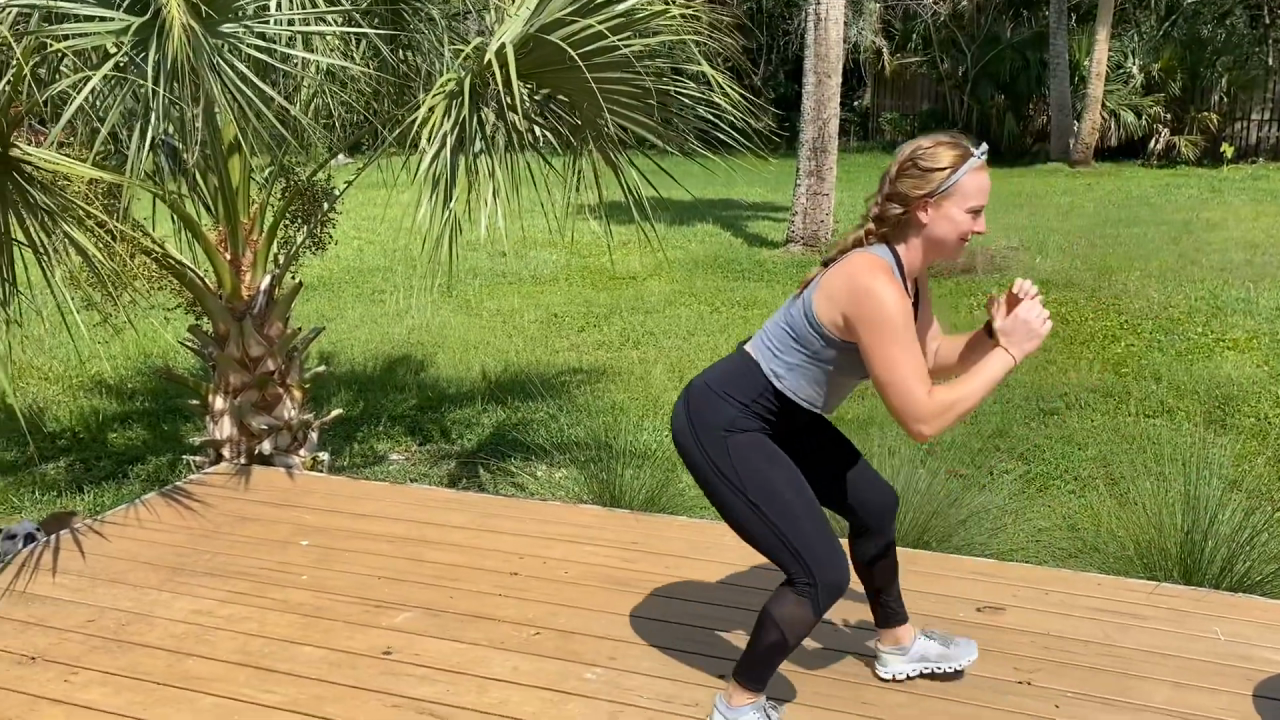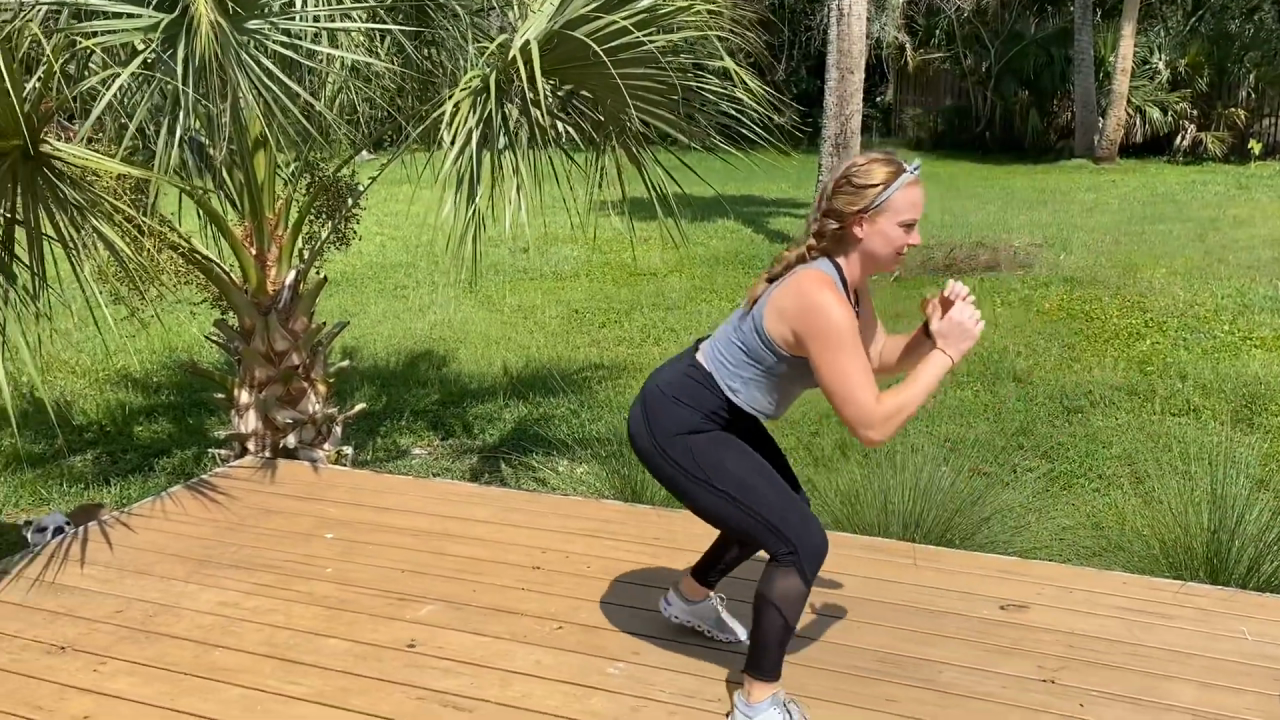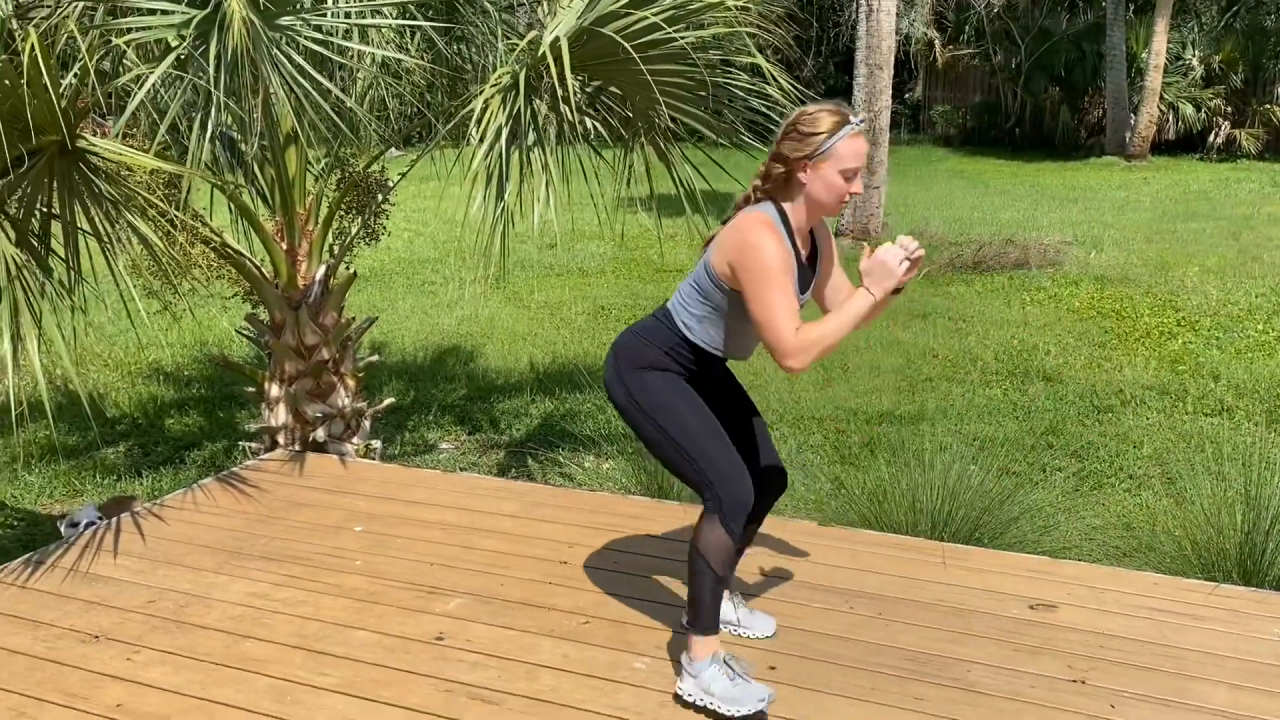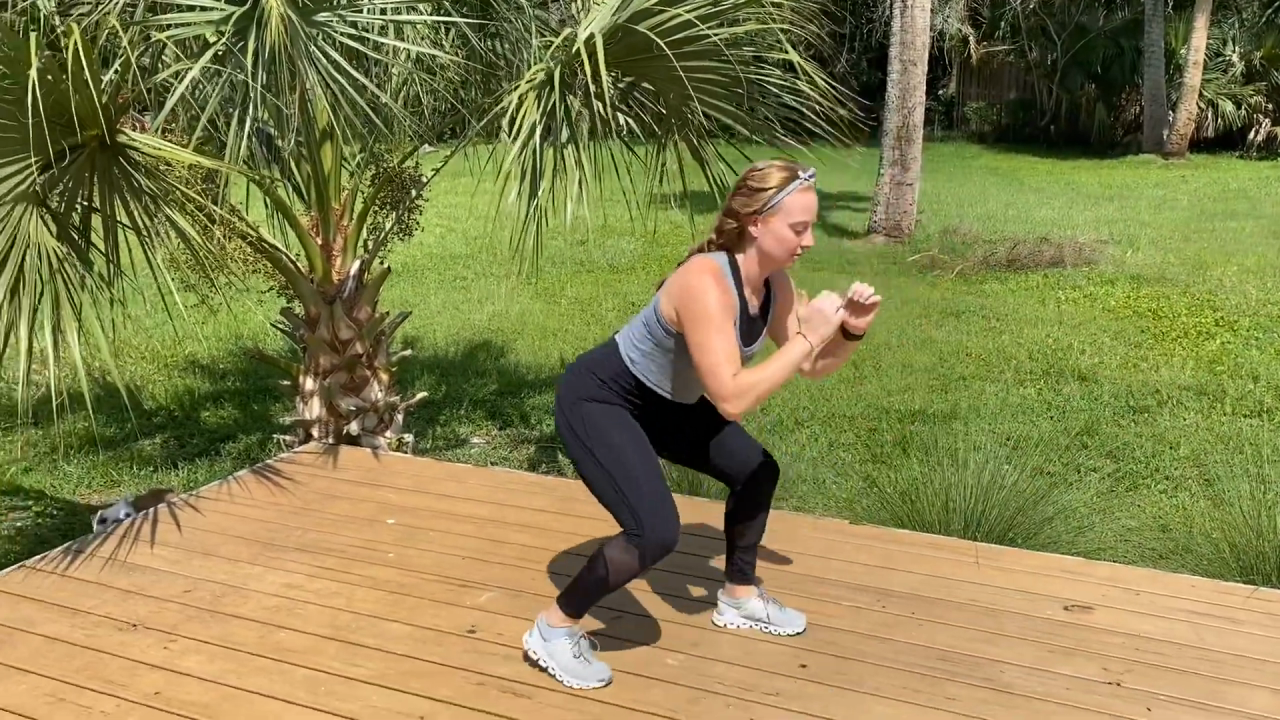
dt=0.4s
person 1, frame 1
left shoulder: (904, 266)
right shoulder: (874, 284)
left elbow: (935, 362)
right elbow: (923, 418)
left wrist: (993, 332)
right wrist: (1011, 352)
left hip: (776, 411)
right hip: (722, 423)
left knee: (875, 509)
right knee: (823, 574)
left ankle: (898, 641)
person 1, frame 2
left shoulder: (844, 274)
right shoulder: (820, 299)
left elbow: (877, 358)
right elbow: (873, 424)
left wrist: (931, 331)
right wrist: (947, 352)
left hip: (714, 407)
right hip: (674, 426)
left knee: (779, 513)
right knee: (802, 542)
left ankle: (688, 597)
person 1, frame 3
left shoulder: (813, 230)
right shoulder: (760, 236)
left elbow: (844, 316)
right elbow: (794, 353)
left wrist: (889, 284)
right wrist: (871, 288)
left hip: (699, 367)
right hip: (646, 368)
left knee: (767, 479)
right knee: (734, 496)
left ankle: (709, 598)
right ankle: (703, 661)
person 1, frame 4
left shoulder: (773, 281)
right shoulder: (708, 283)
left elbow: (814, 366)
right elbow: (732, 398)
left wrist: (850, 329)
right wrist: (807, 337)
left hip: (657, 399)
right hip: (594, 399)
left knee: (758, 472)
right knee: (655, 532)
left ankle: (740, 598)
right ankle: (552, 629)
